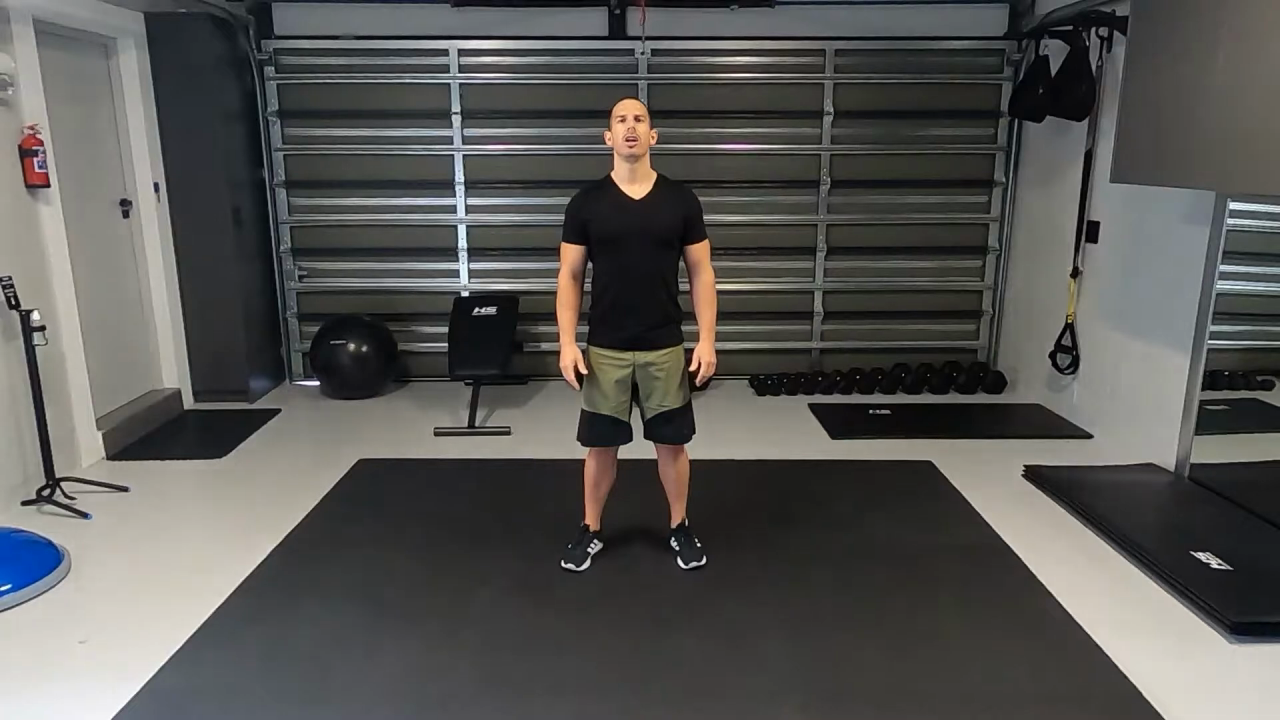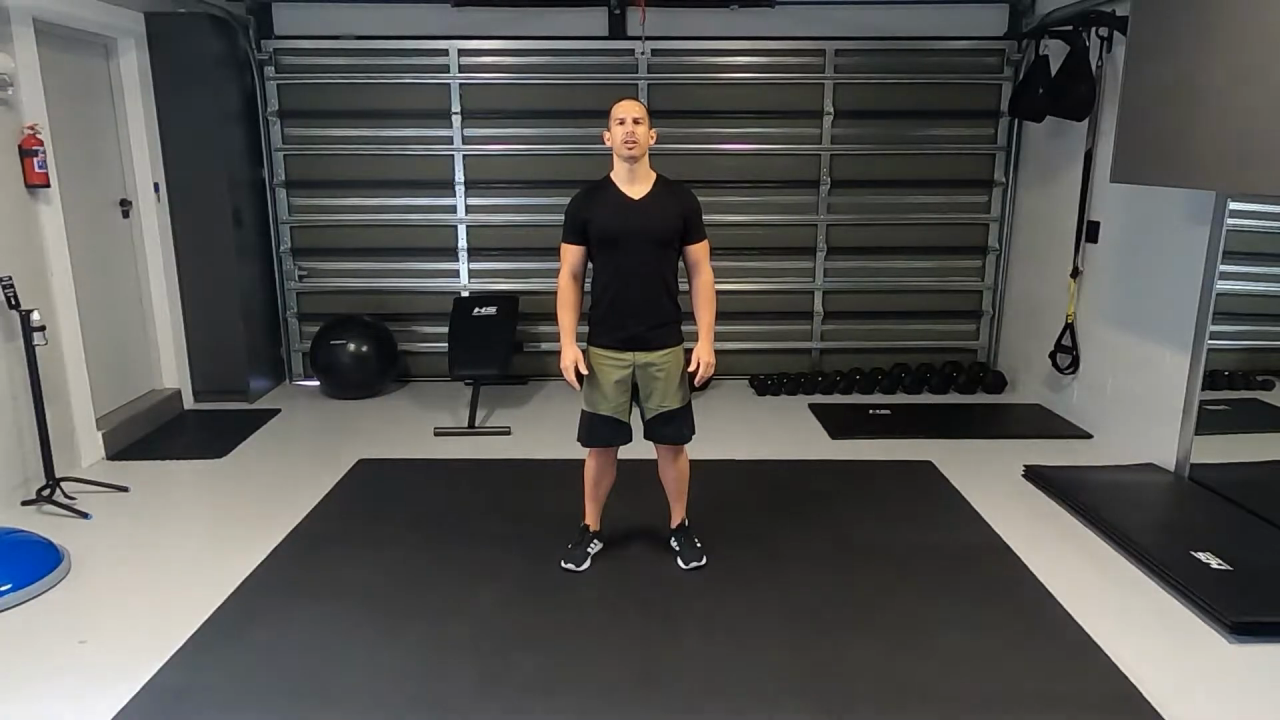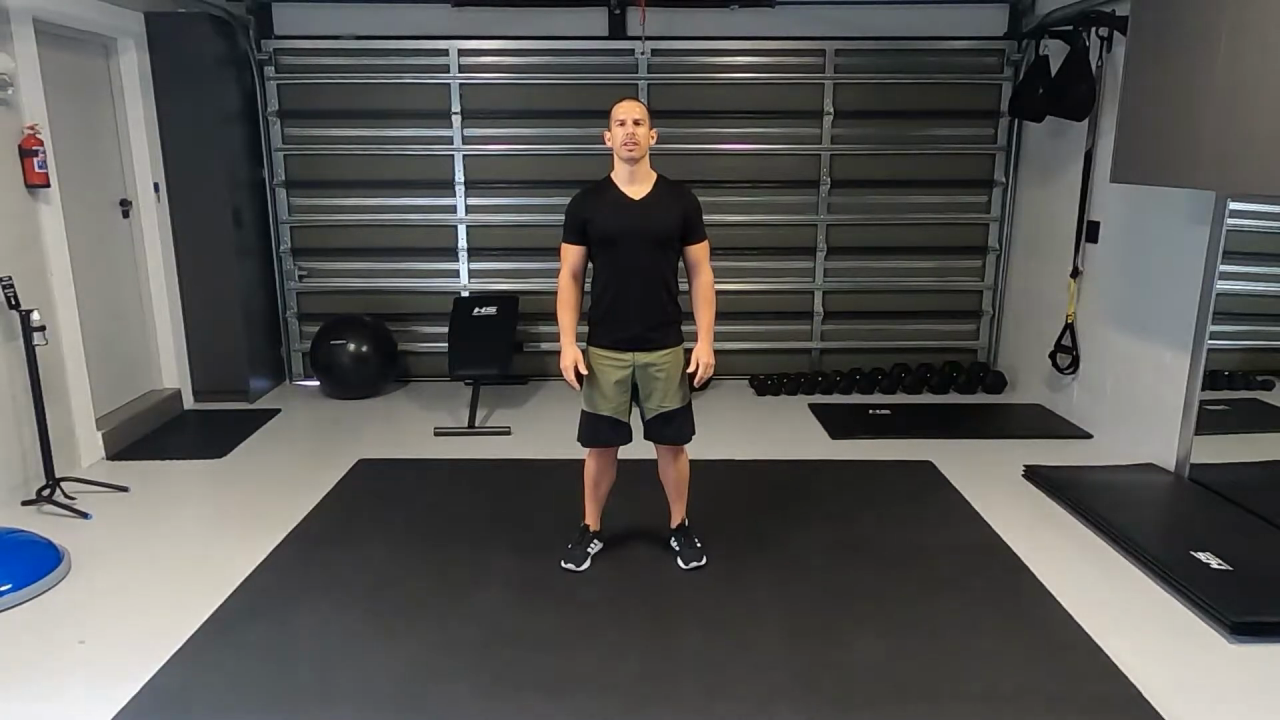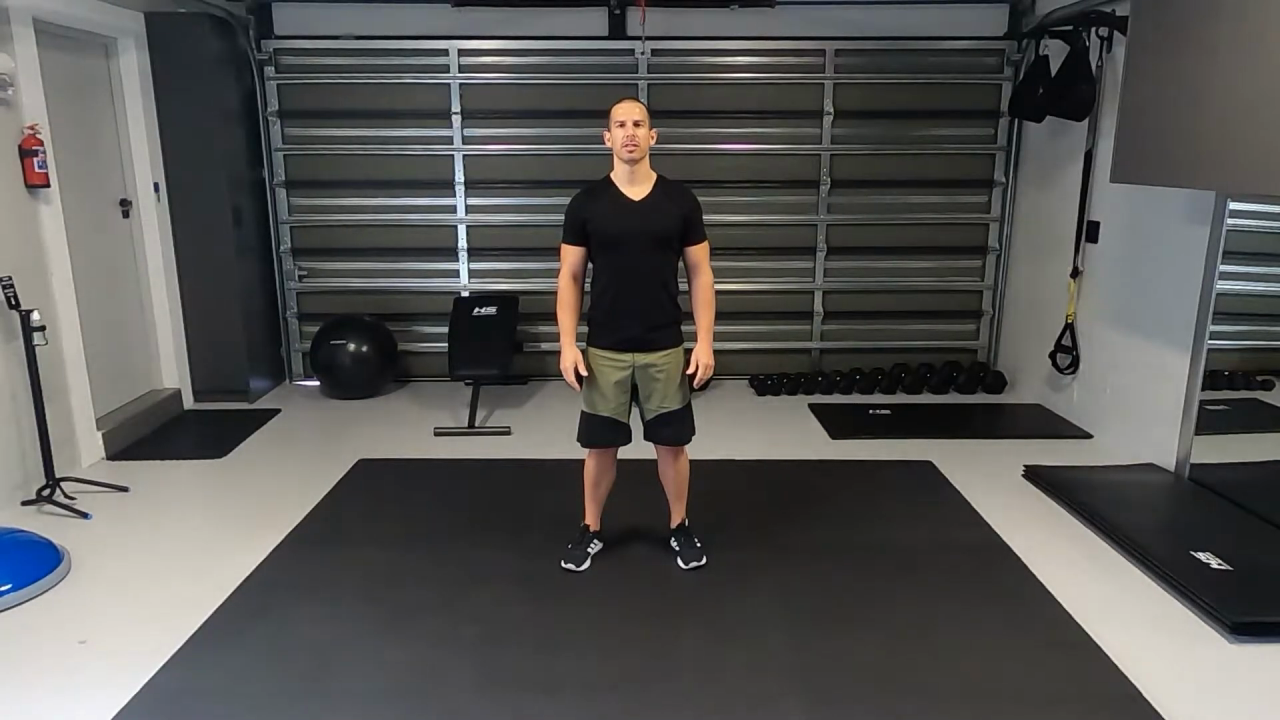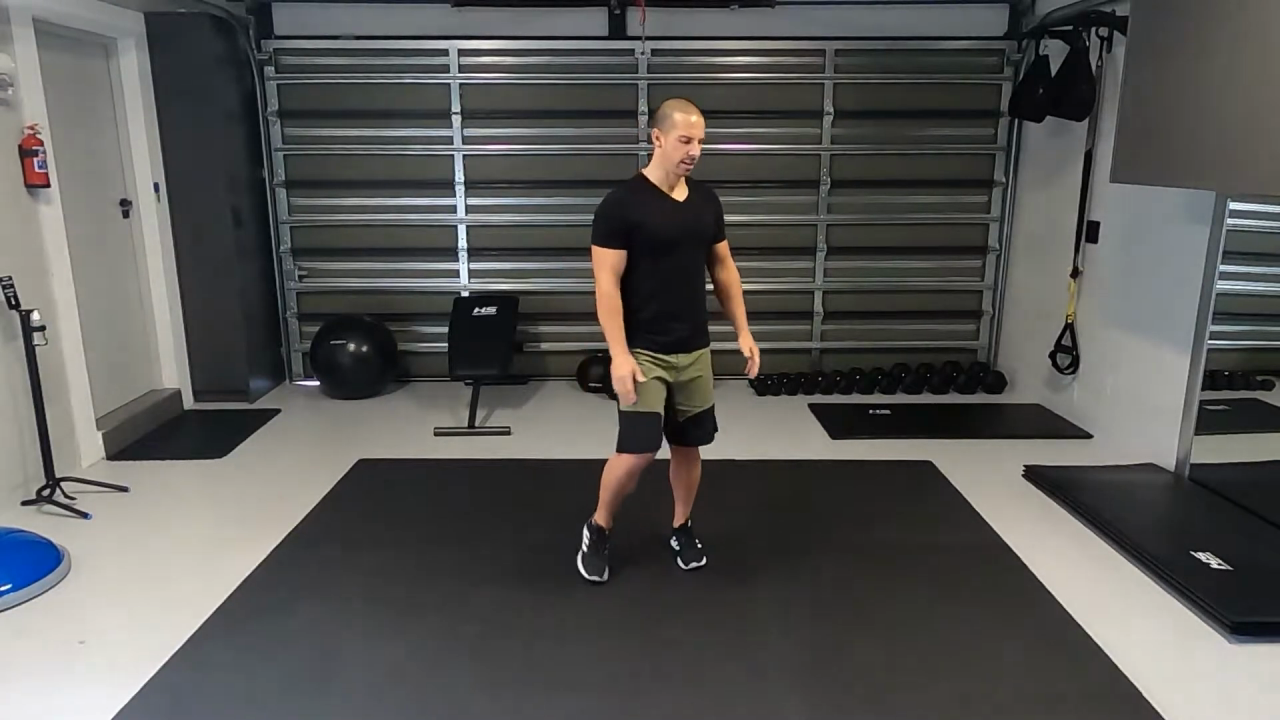
dt=0.7s
person 1, frame 1
left shoulder: (680, 199)
right shoulder: (587, 202)
left elbow: (701, 272)
right elbow: (569, 275)
left wrist: (706, 339)
right wrist: (567, 343)
left hip: (665, 347)
right hip: (605, 348)
left knee: (671, 442)
right knee: (601, 444)
left ankle: (679, 527)
right ankle: (590, 530)
person 1, frame 2
left shoulder: (679, 199)
right shoulder: (586, 203)
left elbow: (700, 272)
right elbow: (570, 276)
left wrist: (705, 340)
right wrist: (568, 343)
left hip: (665, 348)
right hip: (605, 349)
left knee: (672, 442)
right knee: (601, 444)
left ankle: (679, 527)
right ankle: (590, 530)
person 1, frame 3
left shoulder: (680, 200)
right shoulder: (587, 203)
left elbow: (700, 273)
right elbow: (570, 276)
left wrist: (705, 340)
right wrist: (568, 343)
left hip: (665, 347)
right hip: (605, 349)
left knee: (672, 442)
right knee: (601, 444)
left ankle: (679, 527)
right ankle: (590, 530)
person 1, frame 4
left shoulder: (680, 200)
right shoulder: (587, 203)
left elbow: (700, 273)
right elbow: (570, 276)
left wrist: (705, 341)
right wrist: (568, 344)
left hip: (665, 348)
right hip: (604, 349)
left knee: (672, 443)
right knee: (601, 445)
left ankle: (679, 527)
right ankle: (590, 529)
person 1, frame 5
left shoulder: (705, 198)
right shoulder: (622, 203)
left elbow: (722, 267)
right elbow: (606, 282)
left wrist: (742, 332)
right wrist: (618, 352)
left hip: (695, 349)
right hip: (644, 350)
left knee: (688, 446)
right knee: (637, 450)
left ankle: (682, 528)
right ankle: (598, 526)
